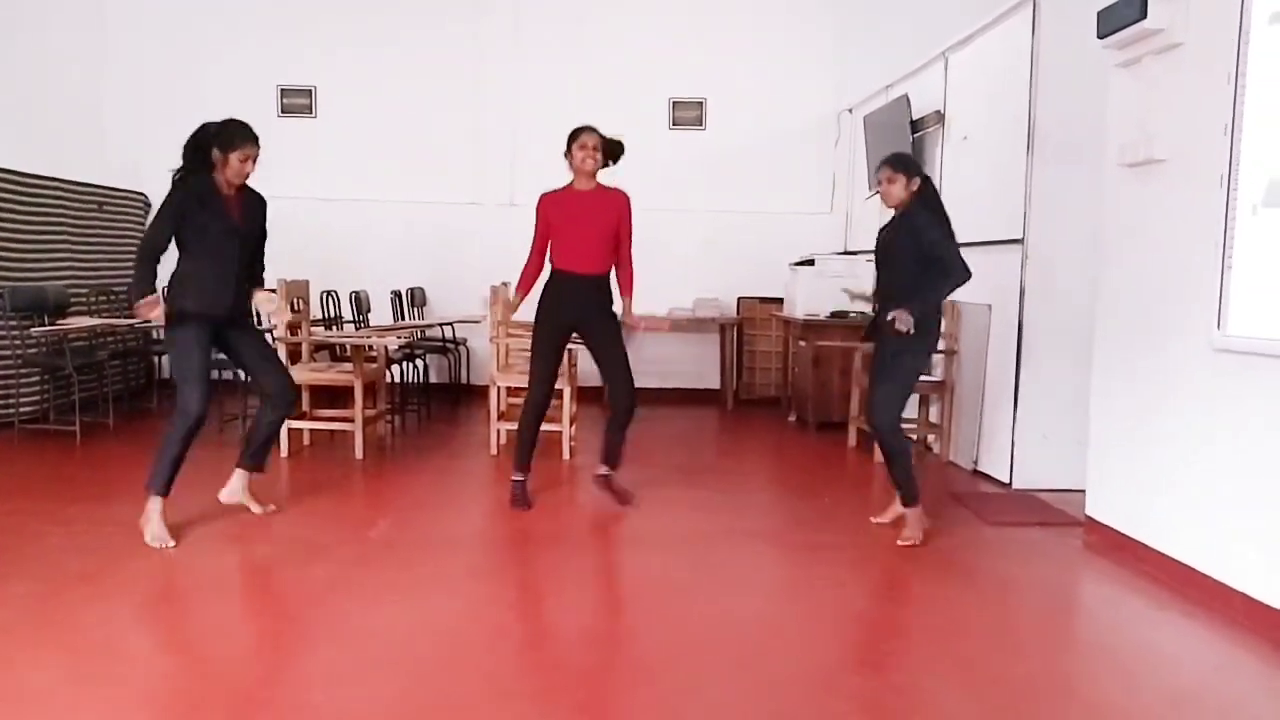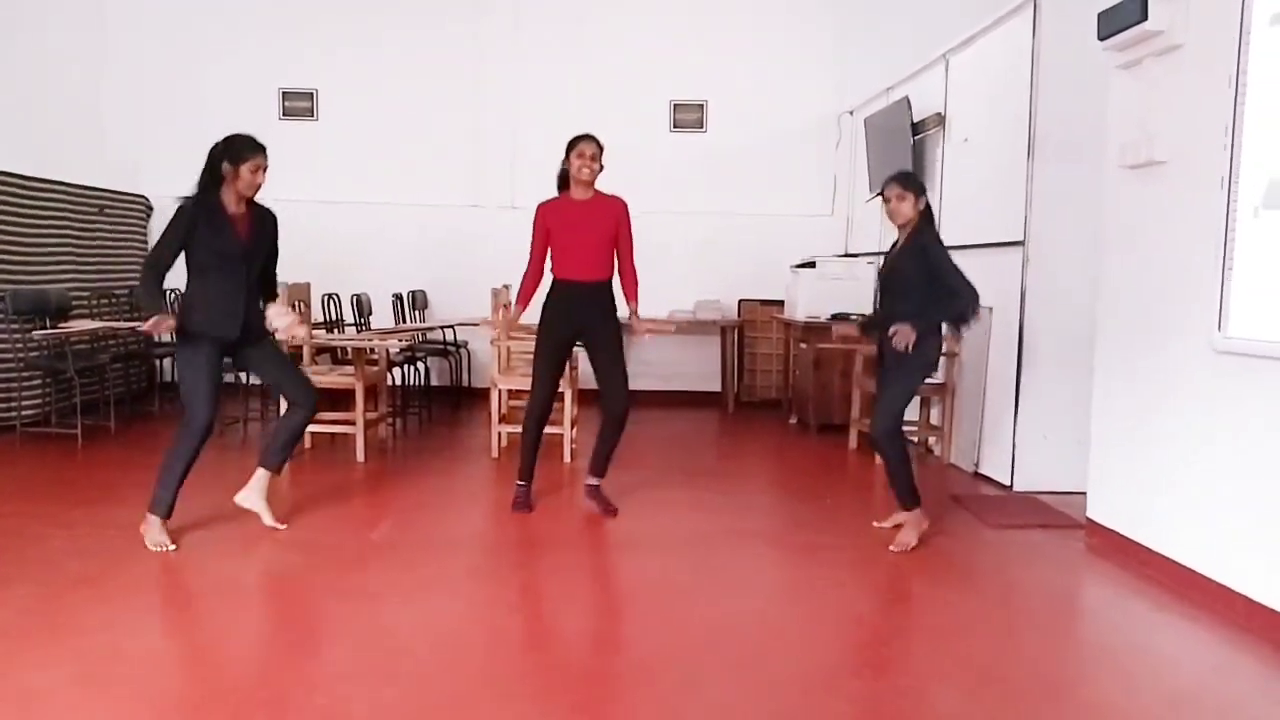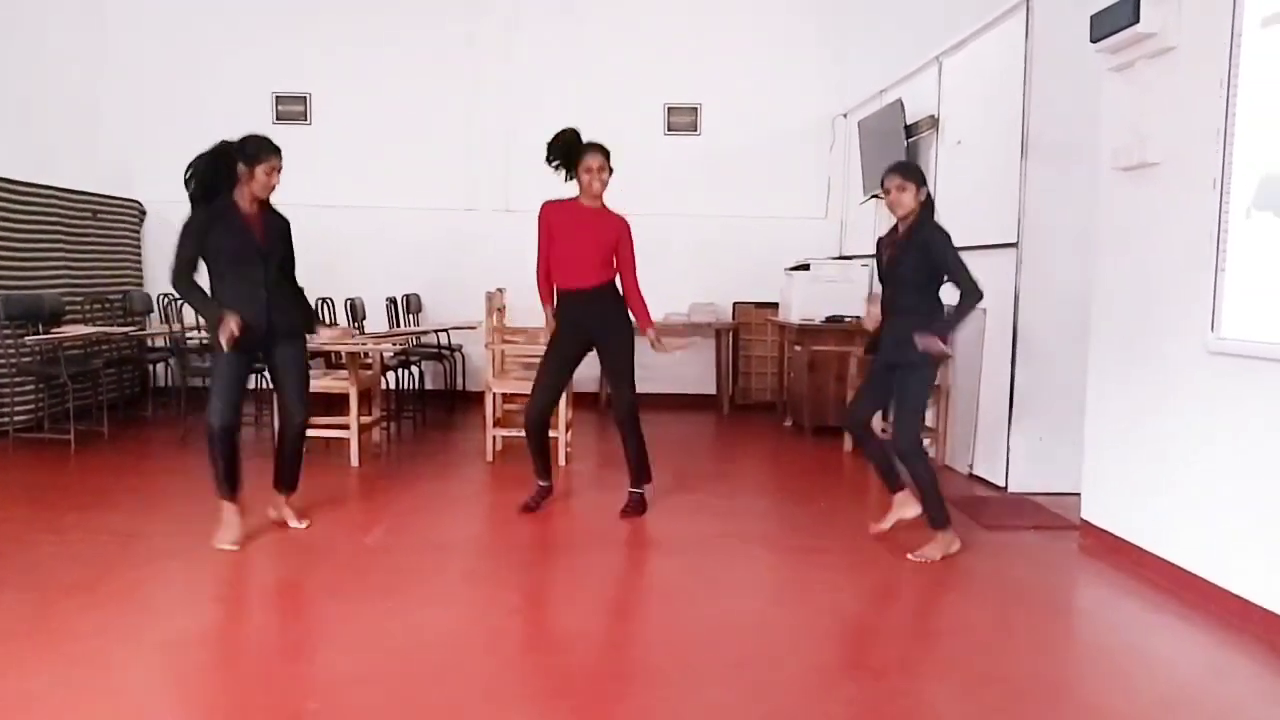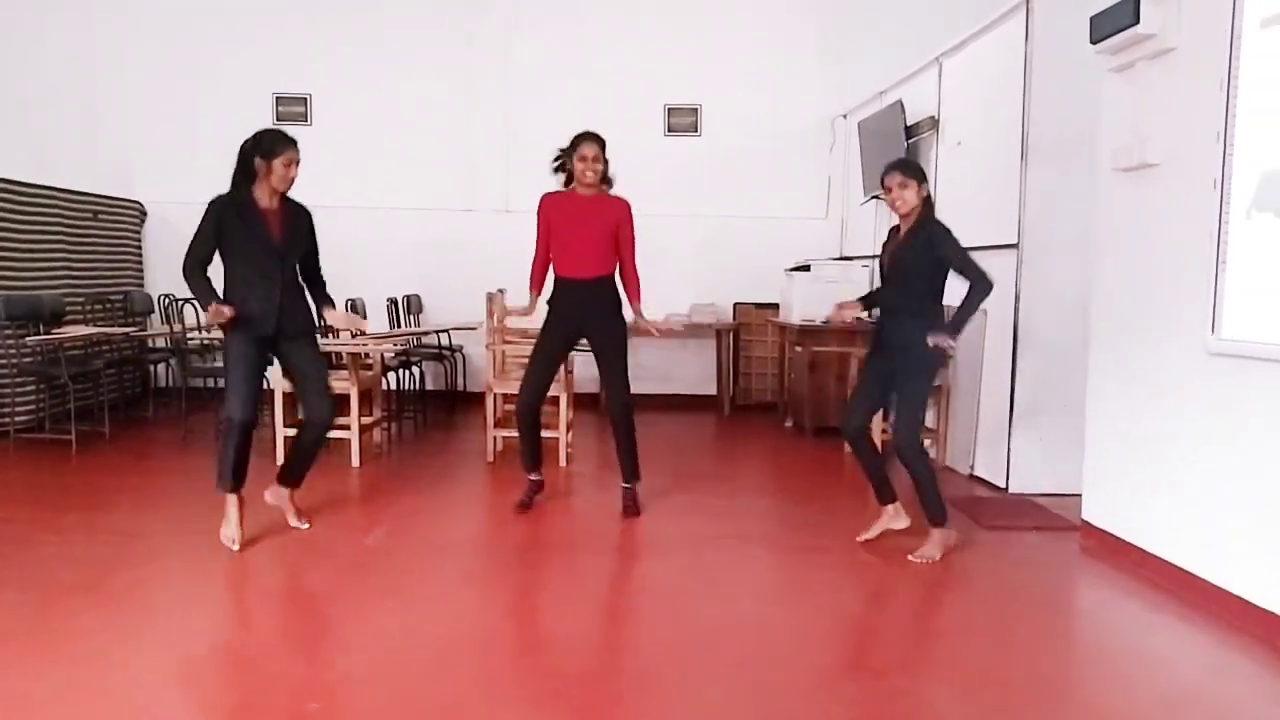
dt=0.2s
person 1, frame 1
left shoulder: (254, 204)
right shoulder: (187, 198)
right elbow: (149, 251)
left wrist: (258, 292)
right wrist: (144, 295)
left hip: (236, 317)
right hip: (191, 314)
left knee: (282, 391)
right knee: (193, 406)
left ankle: (239, 483)
right ankle: (154, 505)
person 1, frame 2
left shoulder: (265, 220)
right shoulder: (195, 213)
right elbow: (154, 269)
left wrist: (271, 307)
right wrist: (156, 312)
left hip: (250, 332)
right hip: (201, 332)
left knee: (304, 398)
right knee: (199, 422)
left ankle: (255, 488)
right ankle: (155, 517)
person 1, frame 3
left shoulder: (278, 222)
right shoulder: (209, 215)
right elbow: (181, 277)
left wrist: (314, 325)
right wrist: (218, 314)
left hip: (283, 330)
right hip: (238, 335)
left knee: (294, 420)
right knee: (221, 419)
left ankle: (282, 499)
right ankle: (230, 507)
person 1, frame 4
left shoulder: (300, 216)
right shoulder: (226, 209)
right elbow: (193, 264)
left wrist: (330, 310)
right wrist: (213, 303)
left hip: (294, 327)
right hip: (245, 326)
left knee: (320, 412)
right knee: (239, 413)
left ankle: (281, 487)
right ankle: (232, 504)
person 2, frame 1
left shoulder: (922, 222)
right shoulder: (891, 228)
left elbow: (959, 271)
left wrist: (915, 310)
right wrist: (875, 298)
left hip: (913, 334)
right hip: (890, 333)
left knee: (883, 416)
right knee: (879, 418)
left ankle: (913, 509)
right ankle: (907, 503)
person 2, frame 2
left shoulder: (927, 244)
right shoulder: (896, 250)
left elbow: (966, 297)
left wrist: (918, 327)
right wrist: (868, 328)
left hip: (917, 351)
right hip: (893, 348)
left knee: (882, 425)
right knee: (886, 427)
left ankle: (913, 516)
right ankle: (909, 508)
person 2, frame 3
left shoulder: (931, 235)
right shoulder: (888, 239)
left elbow: (970, 291)
left wrist: (940, 332)
right wrist: (878, 306)
left hip: (920, 349)
right hip: (891, 346)
left knee: (903, 437)
right knee: (857, 419)
left ankle: (945, 533)
right ankle: (901, 497)
person 2, frame 4
left shoulder: (934, 233)
right shoulder: (892, 238)
left elbow: (981, 283)
left wrist: (951, 329)
right wrist: (859, 305)
left hip: (918, 349)
right hip: (885, 344)
left knee: (905, 438)
right knee: (853, 424)
left ankle: (940, 528)
right ankle: (890, 510)
person 3, frame 1
left shoulder: (618, 201)
right shoulder: (550, 201)
left elbow: (624, 260)
right elbow: (537, 255)
left wrist: (630, 304)
right wrist: (517, 298)
left hip: (598, 300)
right hip: (558, 298)
left knee: (623, 395)
right knee: (539, 394)
left ankle: (605, 470)
right ankle: (519, 478)
person 3, frame 2
left shoulder: (615, 208)
right shoulder: (547, 210)
left elbow: (626, 263)
right elbow: (535, 265)
left wrist: (634, 311)
right wrist: (517, 308)
left hip: (600, 306)
right hip: (559, 304)
left knee: (617, 403)
right knee: (540, 400)
left ankle: (594, 481)
right ankle: (524, 484)
person 3, frame 3
left shoulder: (618, 224)
right shoulder: (552, 212)
left elbow: (629, 280)
right elbow: (544, 269)
left wrist: (648, 329)
right wrist: (549, 315)
left hip: (609, 313)
right hip: (569, 317)
left knee: (624, 406)
right knee: (536, 409)
left ankle: (638, 488)
right ankle: (544, 482)
person 3, frame 4
left shoulder: (618, 208)
right shoulder: (550, 203)
left elbow: (628, 265)
right elbow: (542, 257)
left wrist: (638, 310)
right wrist: (531, 299)
left hip: (605, 303)
right hip: (565, 303)
left knee: (617, 401)
right knee: (529, 397)
left ankle: (629, 484)
right ankle: (534, 478)
